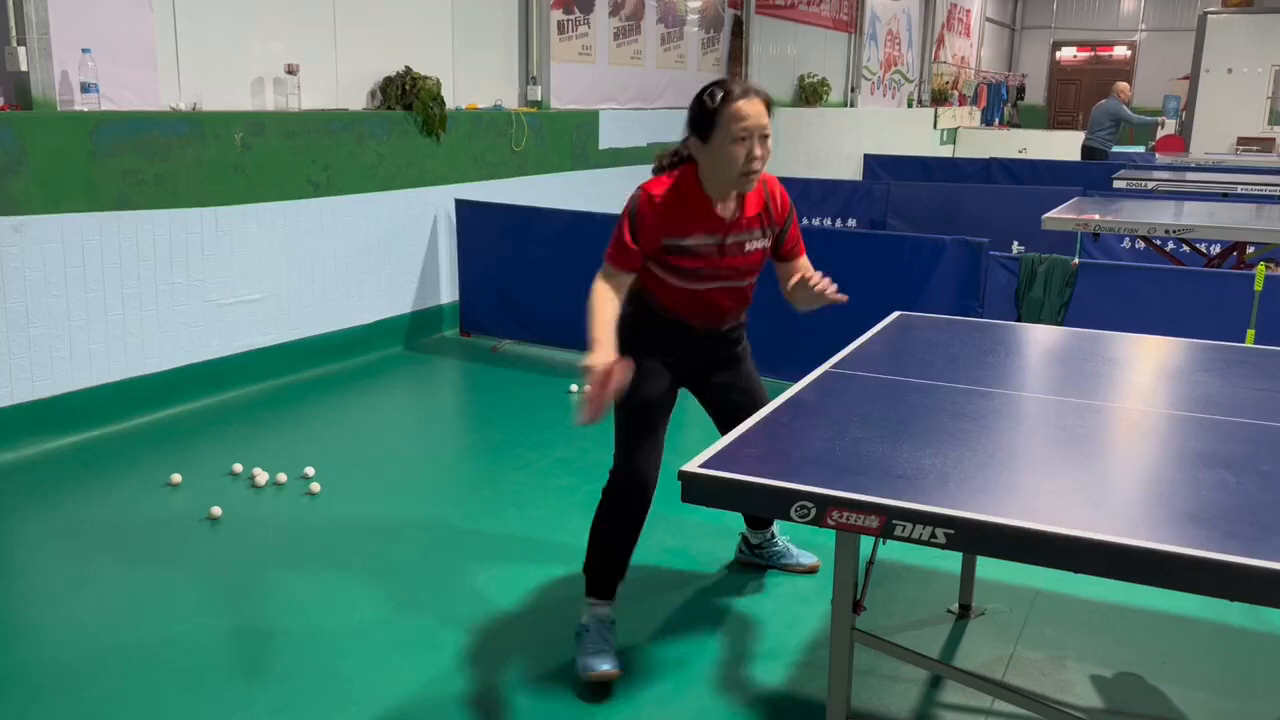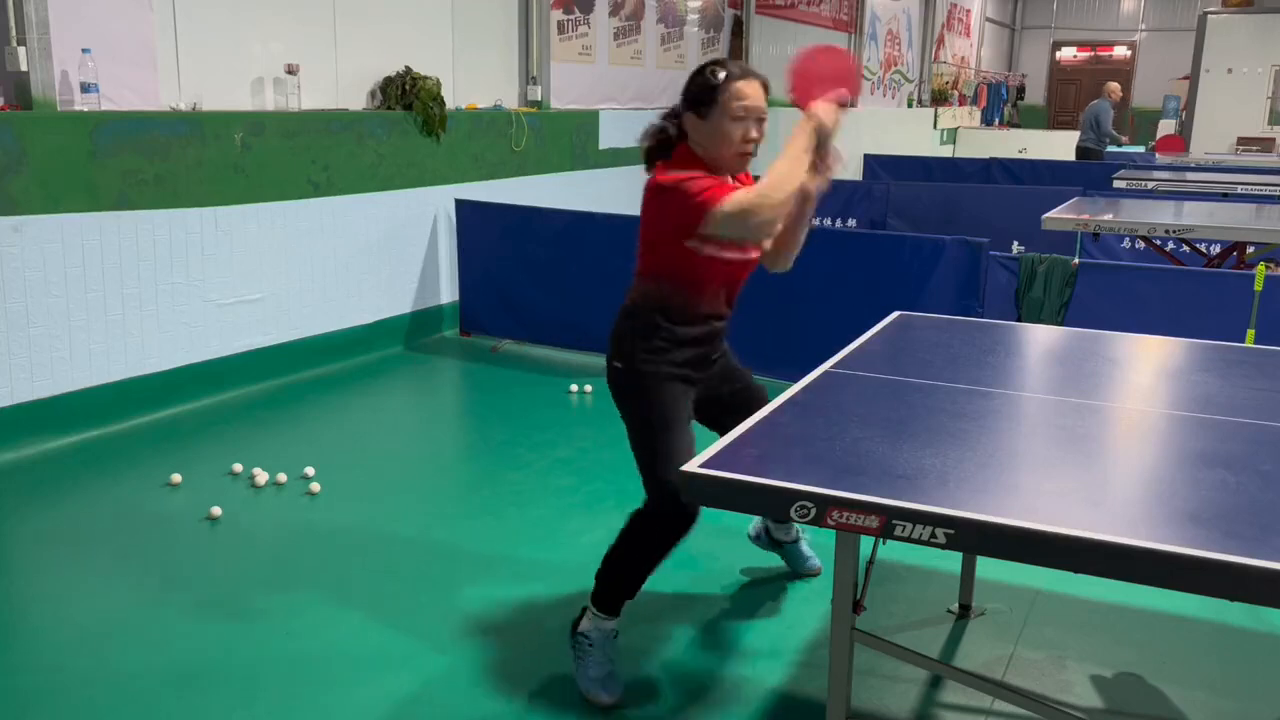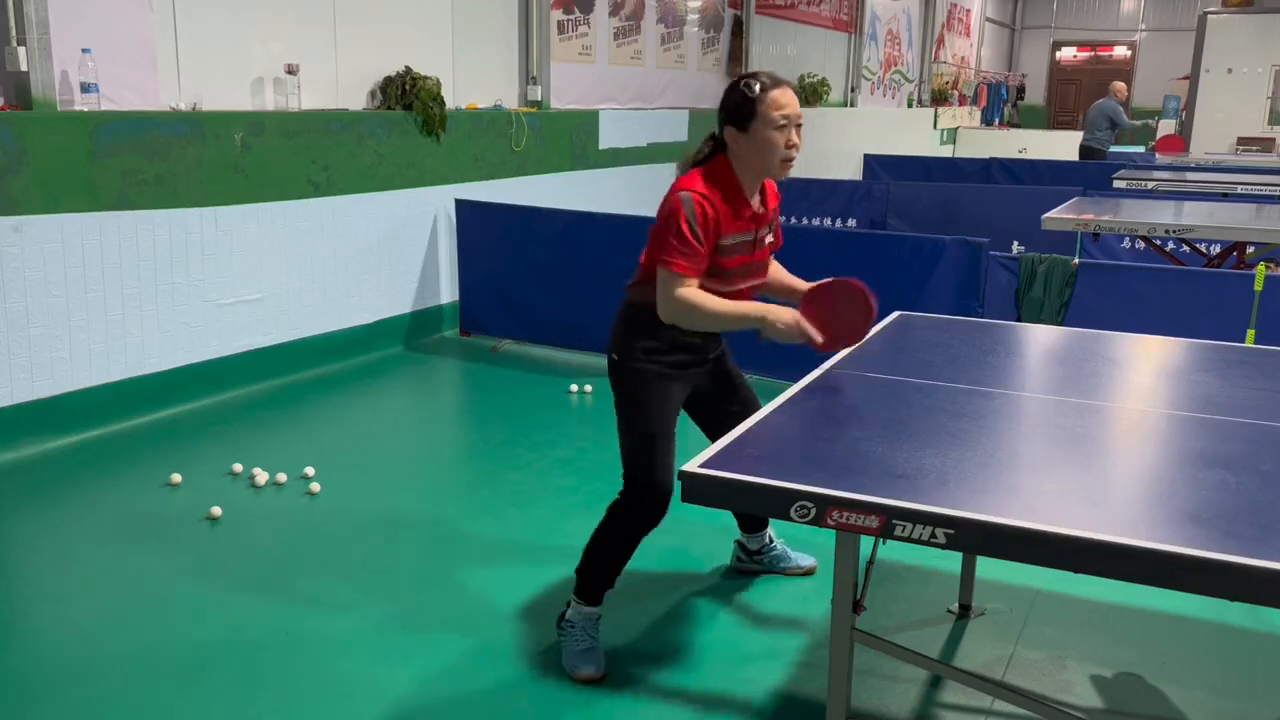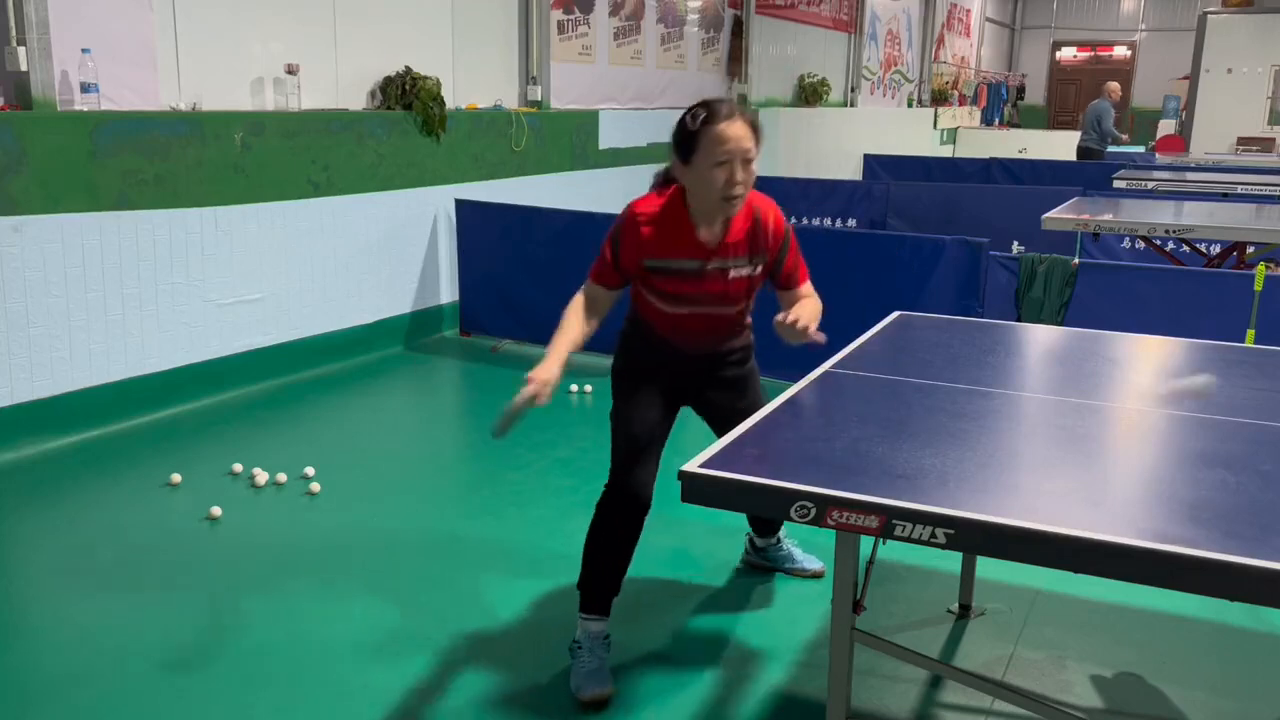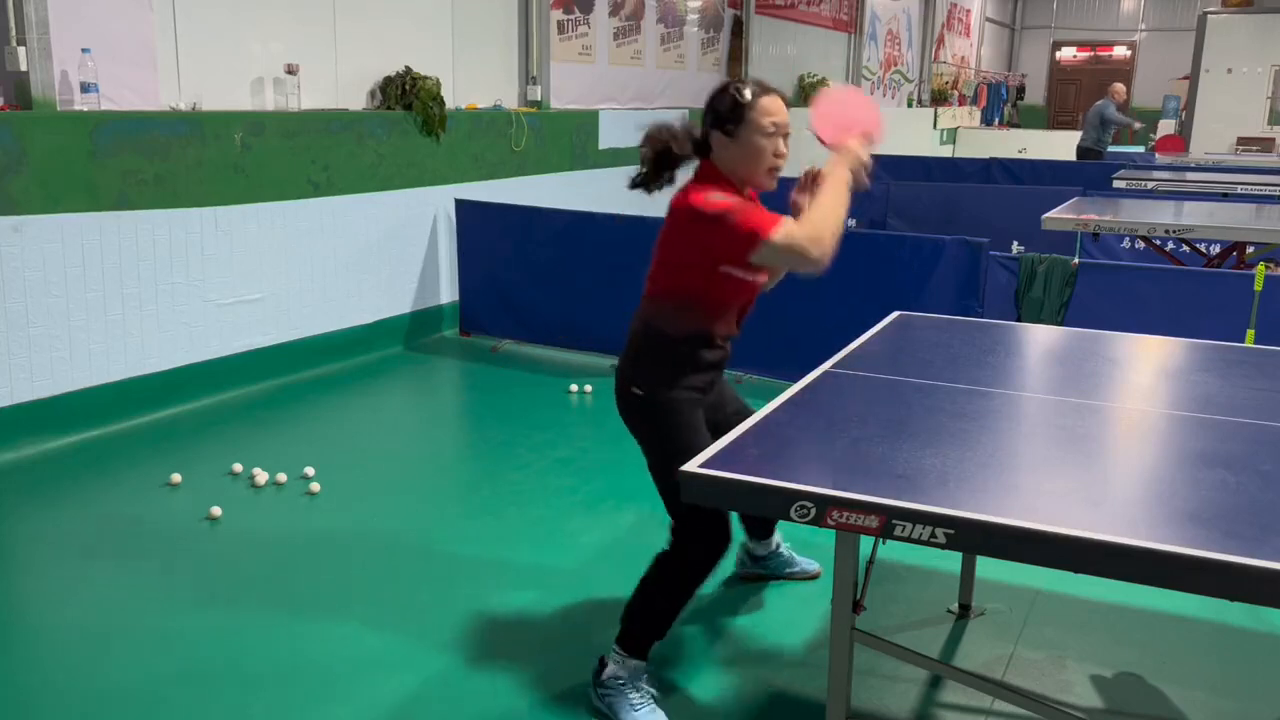
dt=0.5s
person 1, frame 1
left shoulder: (772, 199)
right shoulder: (657, 200)
left elbow: (795, 272)
right elbow: (611, 285)
left wrist: (806, 285)
right wrist: (603, 347)
left hip: (724, 343)
right hip: (652, 344)
right knee: (635, 475)
left ankle: (759, 538)
right ankle: (596, 618)
person 1, frame 2
left shoulder: (741, 182)
right shoulder: (674, 184)
left elbow: (775, 257)
right elbow: (759, 215)
left wrist: (810, 192)
right wrist: (809, 128)
left hip: (708, 351)
right hip: (651, 358)
right knee: (674, 503)
left ankle: (780, 532)
right ankle: (596, 628)
person 1, frame 3
left shoulder: (767, 194)
right shoulder: (694, 200)
right elbow: (671, 303)
left wrist: (806, 292)
right wrist: (761, 318)
left hip: (707, 348)
right hip: (649, 352)
right knee: (649, 494)
left ankle: (754, 545)
right ankle: (581, 615)
person 1, frame 4
left shoulder: (766, 221)
right shoulder: (640, 222)
left elbow: (803, 293)
right elbow: (593, 300)
left wrist: (803, 316)
right wrist: (553, 362)
left hip: (727, 364)
right hip: (650, 364)
right knee: (629, 492)
left ankle: (766, 543)
right ankle: (591, 633)
person 1, frame 5
left shoulder: (729, 198)
right shoulder: (711, 207)
left elbow: (759, 273)
right elbow: (812, 249)
left wrist: (806, 198)
right wrist: (844, 174)
left hip: (694, 375)
right hip: (660, 383)
right knee: (702, 535)
left ankle: (761, 549)
